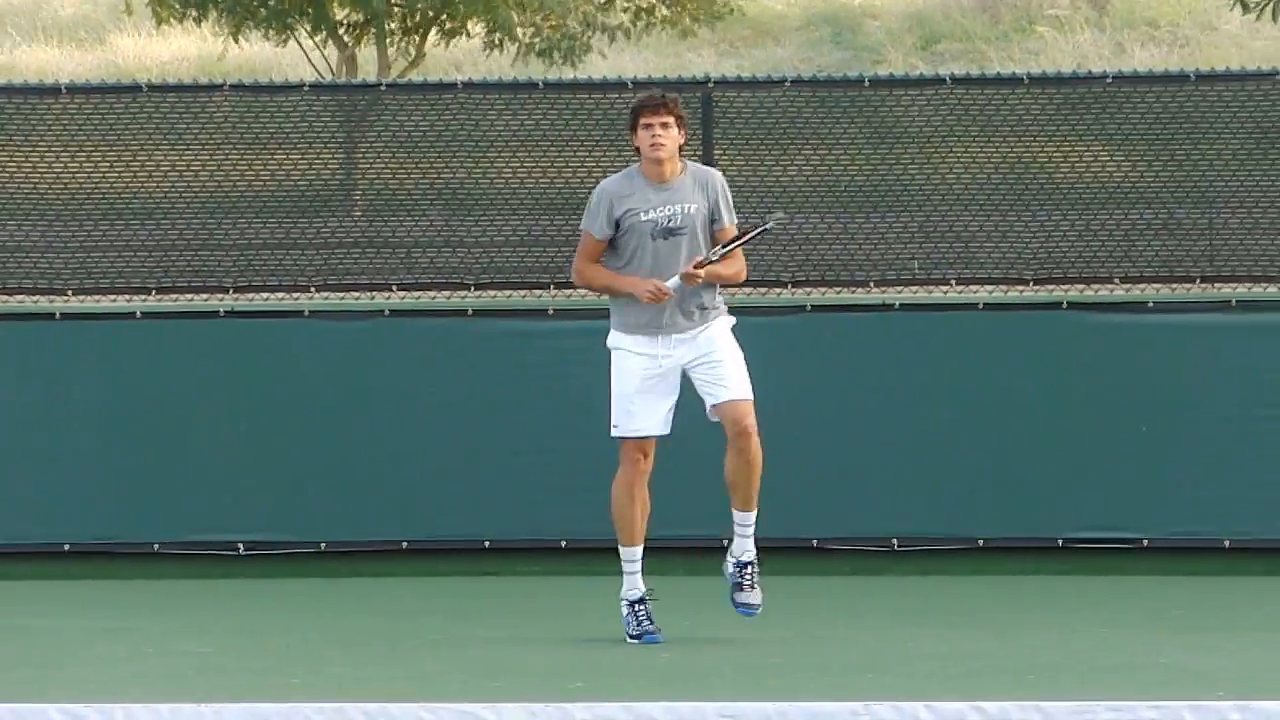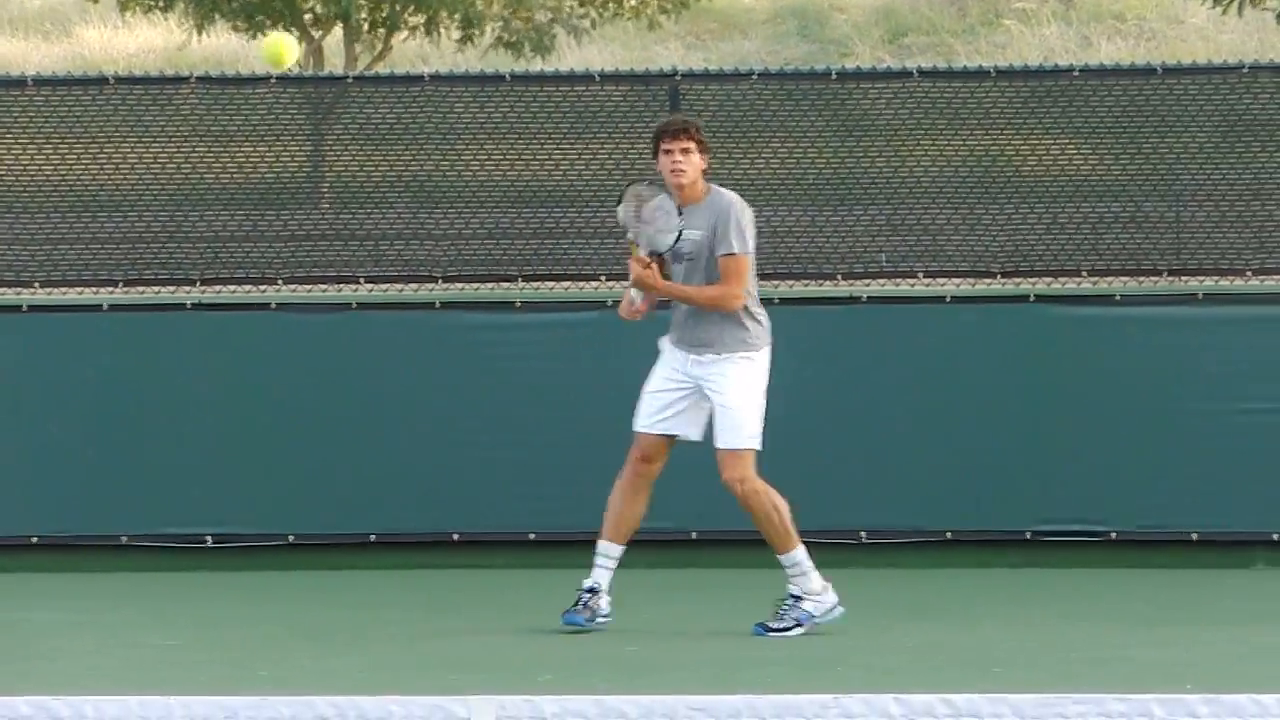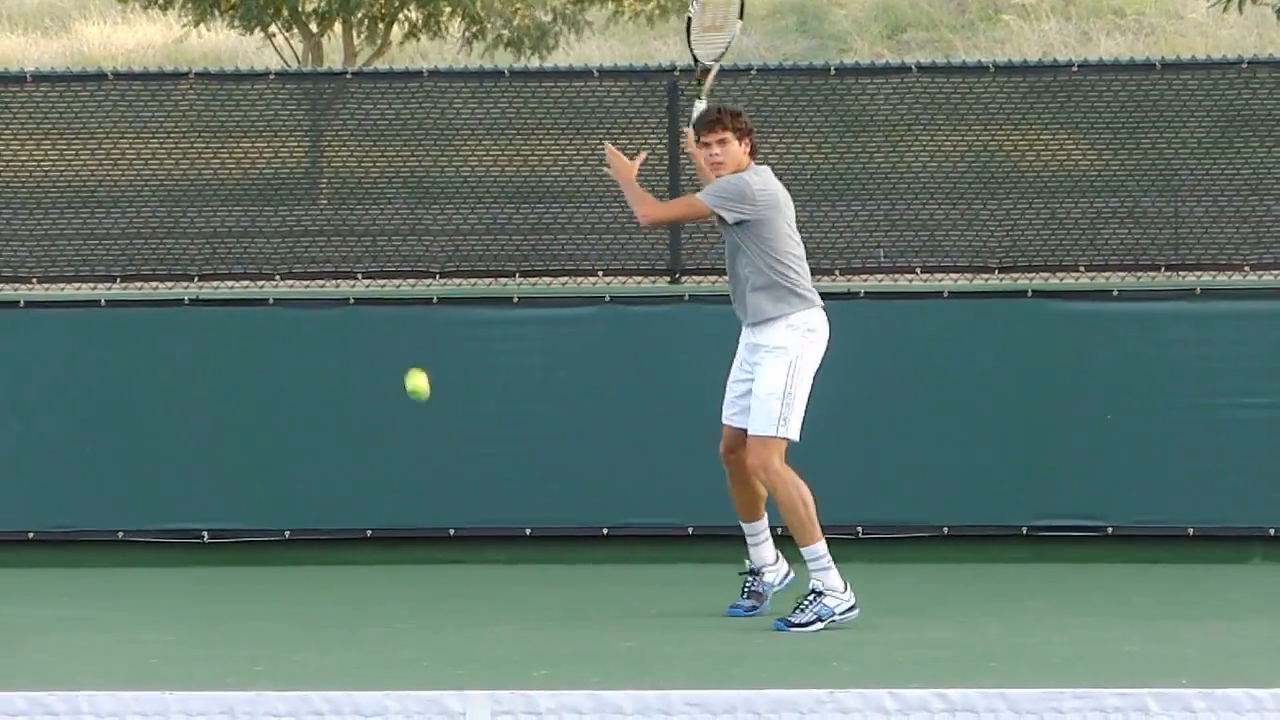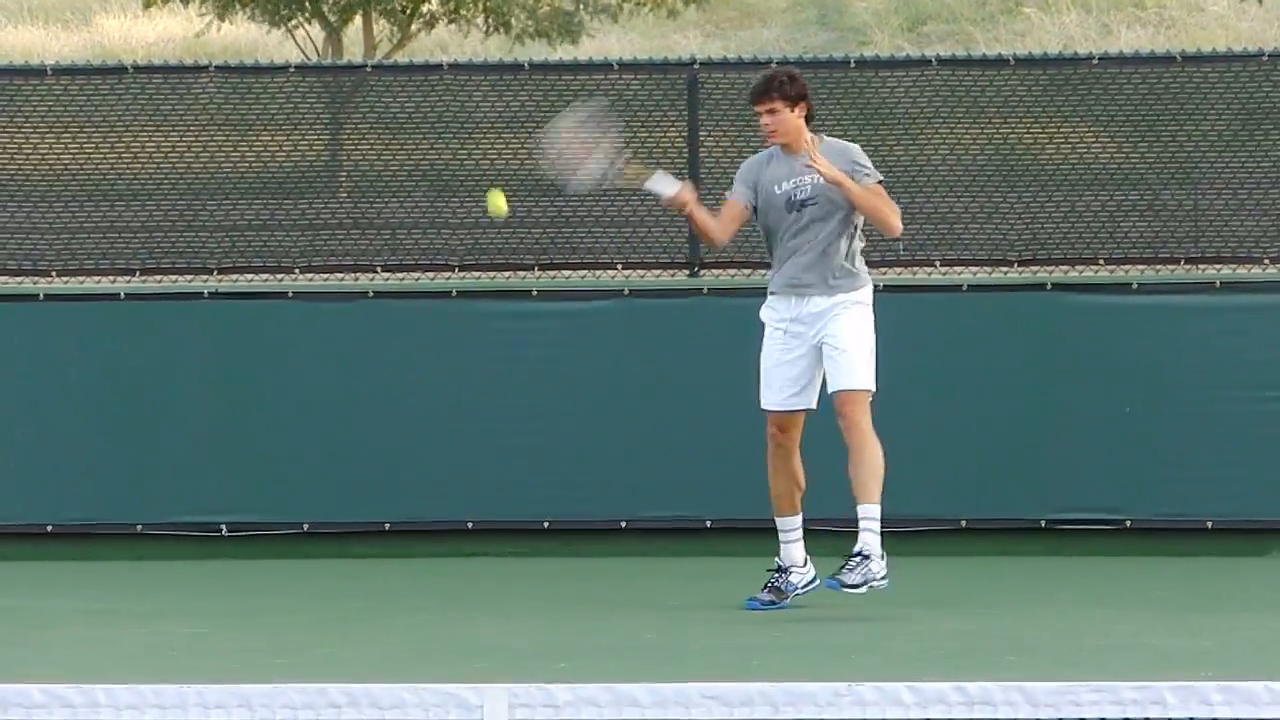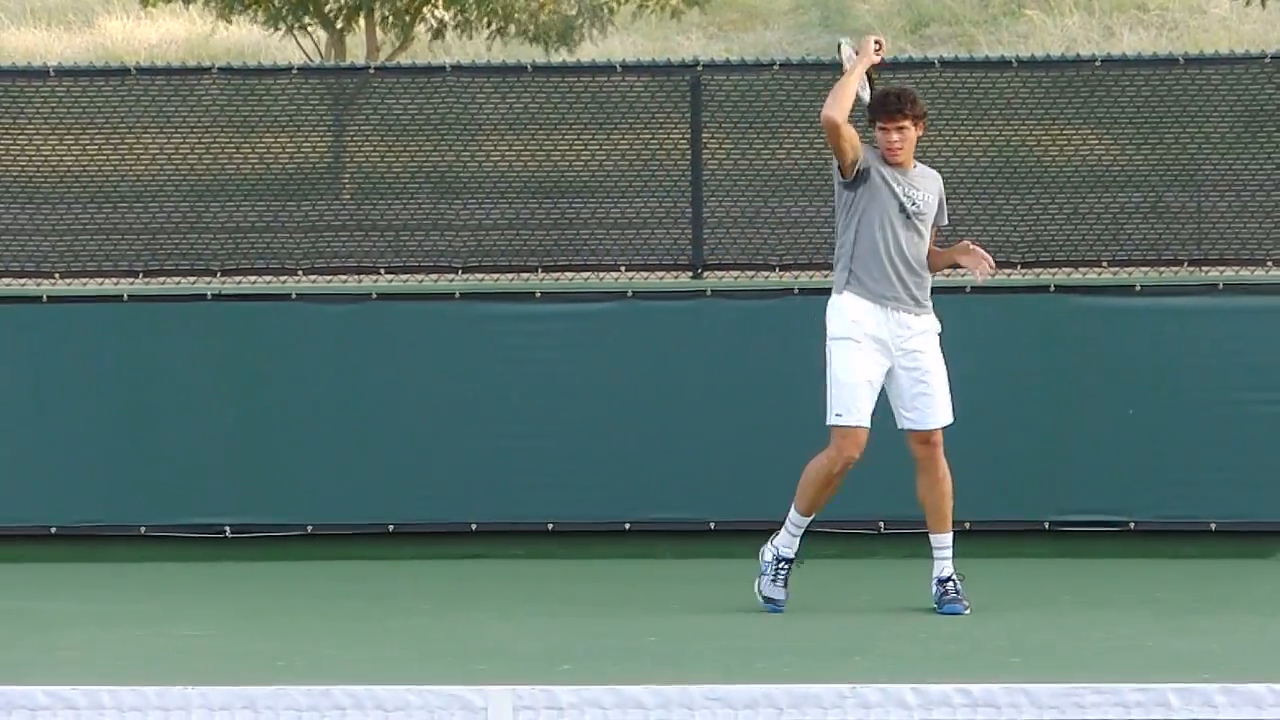
dt=0.5s
person 1, frame 1
left shoulder: (709, 182)
right shoulder: (612, 192)
left elbow: (737, 266)
right elbow: (583, 269)
left wrist: (708, 272)
right wrist: (633, 284)
left hip: (705, 329)
right hip: (638, 340)
left knee: (743, 427)
right knee: (635, 461)
left ankle: (743, 551)
right ankle: (633, 592)
person 1, frame 2
left shoulder: (729, 209)
left elbow: (731, 296)
left wrist: (664, 286)
right wrist: (636, 299)
left hip: (738, 355)
right hip: (682, 352)
left knee: (738, 477)
right knee: (641, 462)
left ankle: (813, 592)
right ankle: (598, 586)
person 1, frame 3
left shoulder: (747, 184)
right shoulder: (737, 186)
left elbow: (651, 215)
left wrist: (626, 177)
right wrist: (703, 170)
left hip: (790, 332)
right hip: (760, 334)
left knee: (764, 461)
right knee: (732, 450)
left ankle: (832, 590)
right ankle: (766, 564)
person 1, frame 4
left shoulder: (844, 154)
right shoulder: (756, 169)
left elbow: (891, 225)
right elbow: (720, 235)
left wrist: (840, 181)
right wrist: (689, 207)
left hip: (843, 302)
right hip: (786, 309)
left knee: (853, 413)
right knee: (780, 435)
left ankle: (868, 549)
right ankle: (792, 564)
person 1, frame 5
left shoulder: (932, 182)
right shoulder: (859, 167)
right elbow: (831, 118)
left wrist: (957, 254)
right wrist: (860, 61)
left hip: (915, 324)
right hip: (857, 318)
left knee: (929, 447)
right knee: (846, 448)
left ankle: (944, 572)
right ankle: (782, 548)
